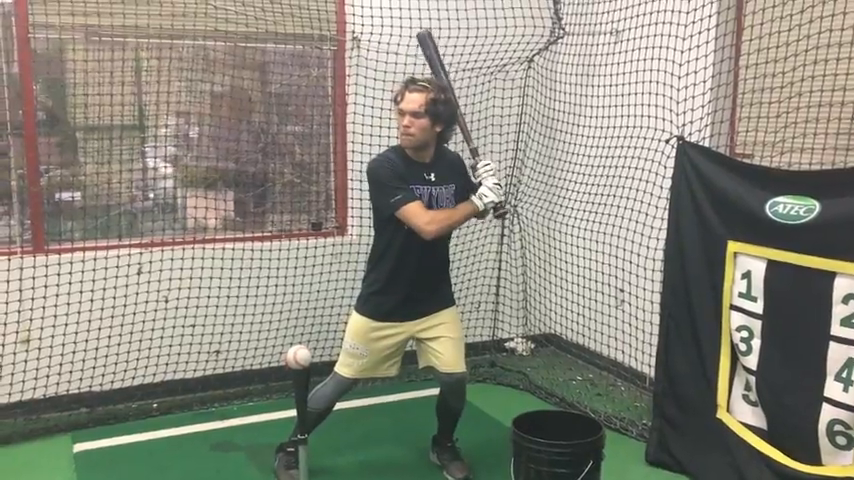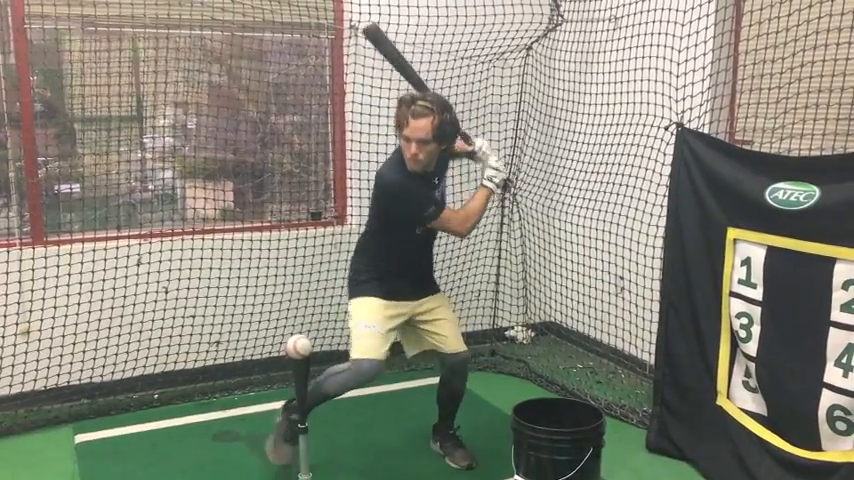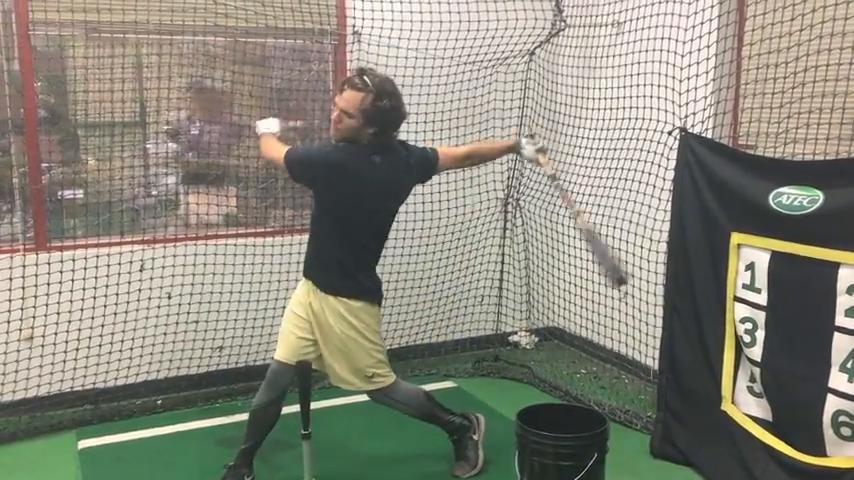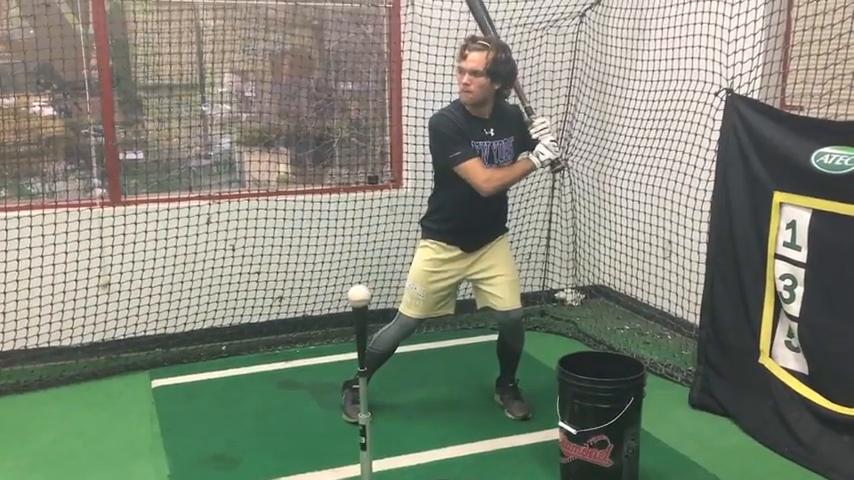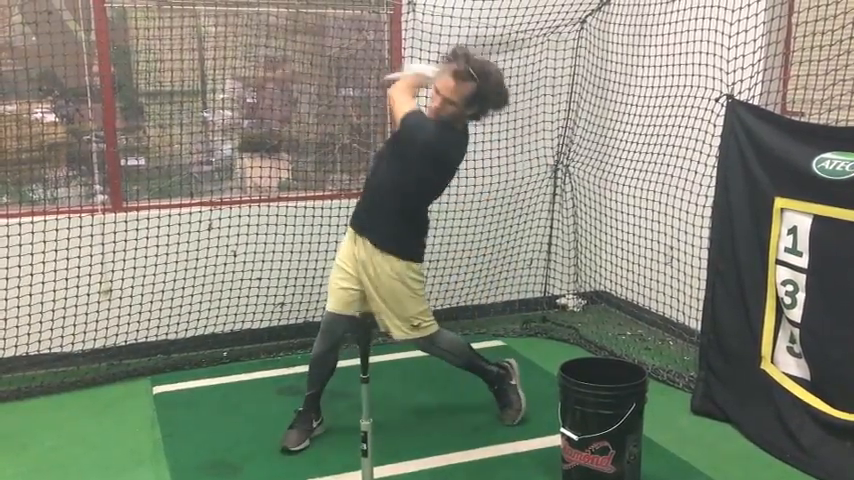
dt=1s
person 1, frame 1
left shoulder: (452, 164)
right shoulder: (384, 168)
left elbow: (469, 213)
right elbow: (428, 225)
left wrist: (483, 188)
right wrist: (479, 200)
left hip: (436, 300)
right hip: (383, 304)
left knee: (455, 378)
right knee: (342, 380)
left ankle: (444, 444)
person 1, frame 2
left shoulder: (437, 155)
right shoulder: (395, 181)
right elbow: (460, 225)
left wrist: (477, 150)
right wrist: (490, 182)
left hip: (421, 286)
right hip: (376, 287)
left knee: (457, 359)
right knee: (366, 366)
left ankle: (444, 432)
right ankle: (295, 410)
person 1, frame 3
left shoulder: (335, 162)
left elbow: (273, 152)
right elbow: (461, 155)
left wrist: (266, 129)
left hip: (347, 298)
right hip: (315, 288)
left knee: (379, 385)
right knee: (278, 377)
left ankle: (462, 427)
person 1, frame 4
left shoulder: (511, 117)
right shoulder: (445, 123)
left elbow: (544, 157)
right elbow: (486, 183)
left wrist: (543, 140)
right wrist: (535, 159)
left hip: (491, 241)
right hip: (442, 243)
left knee: (511, 317)
right knee: (406, 322)
left ankle: (507, 385)
right ankle: (356, 386)
person 1, frame 5
left shoulder: (438, 139)
right shoulder: (431, 117)
left elbow: (399, 94)
left wrist: (412, 76)
left hip: (394, 252)
right hip: (360, 235)
left knee: (423, 335)
right knee: (332, 327)
left ankle: (500, 376)
right ankle: (310, 412)
